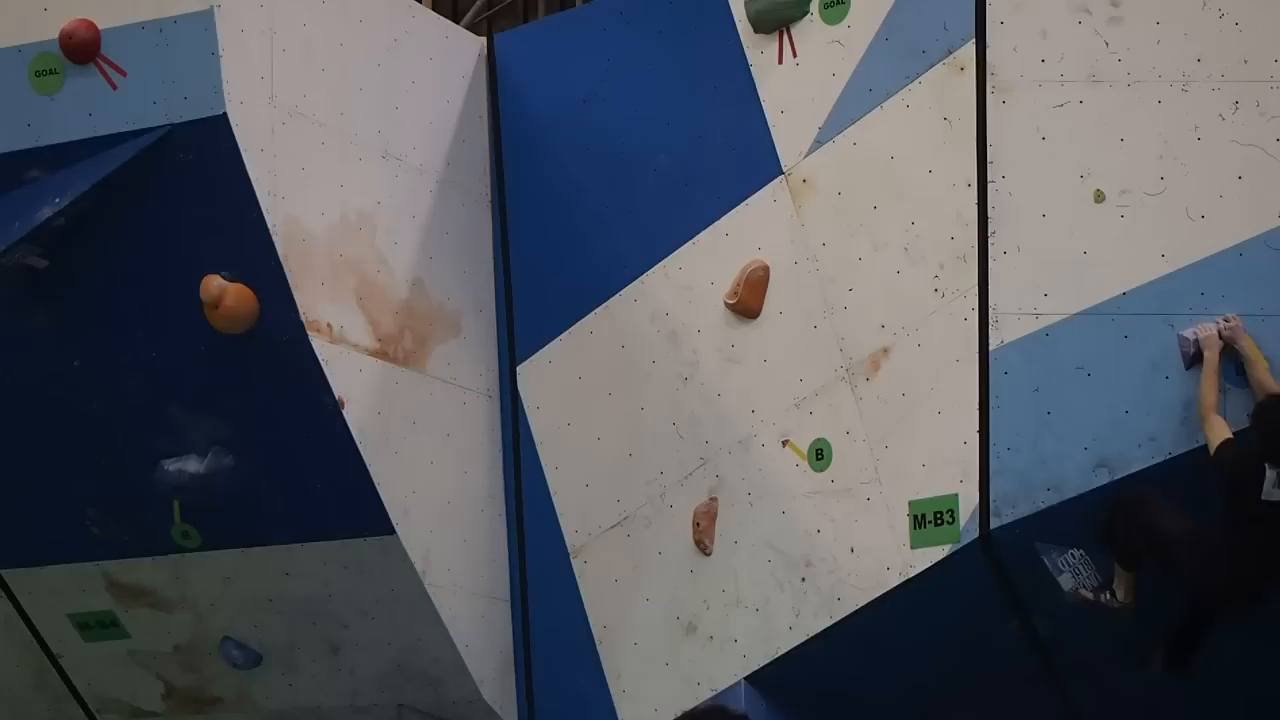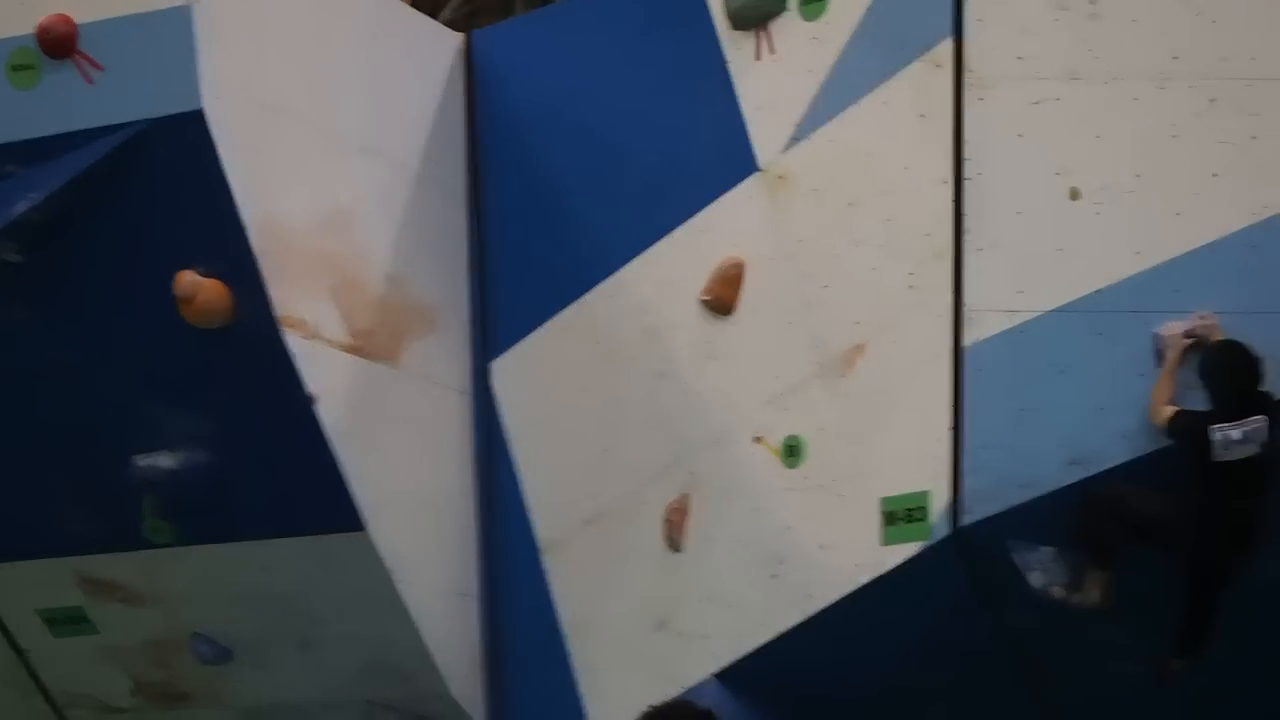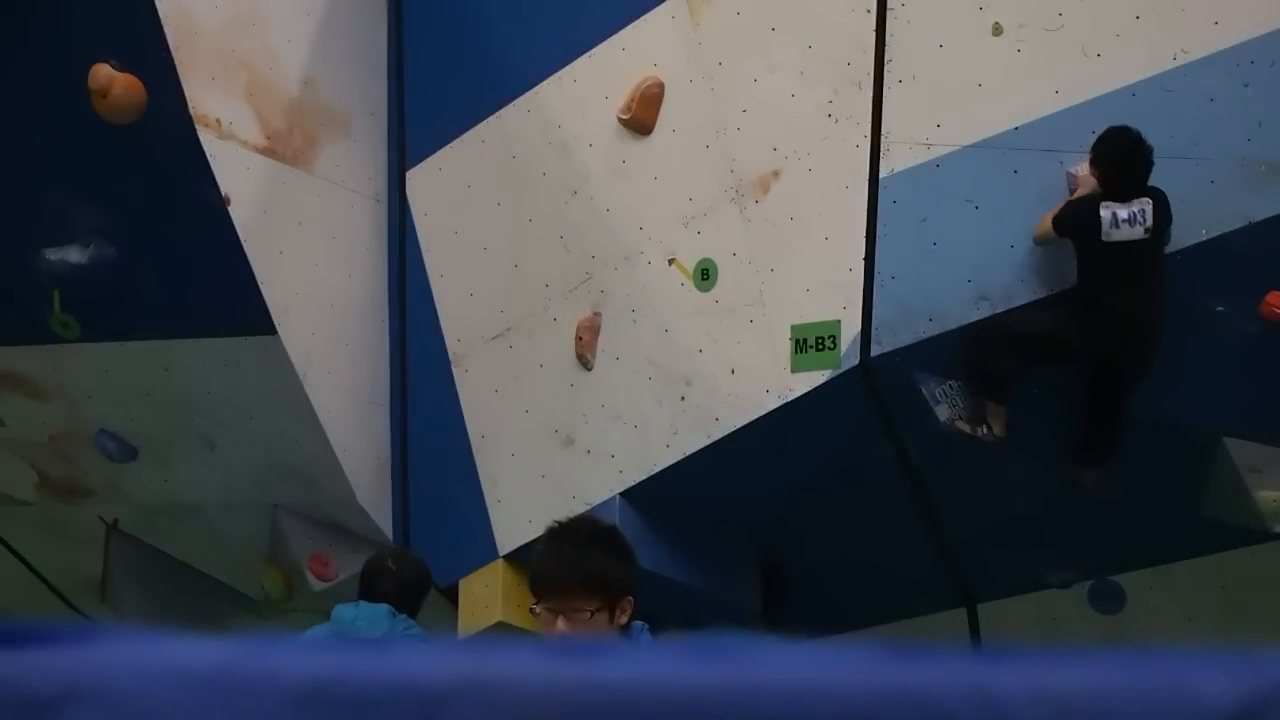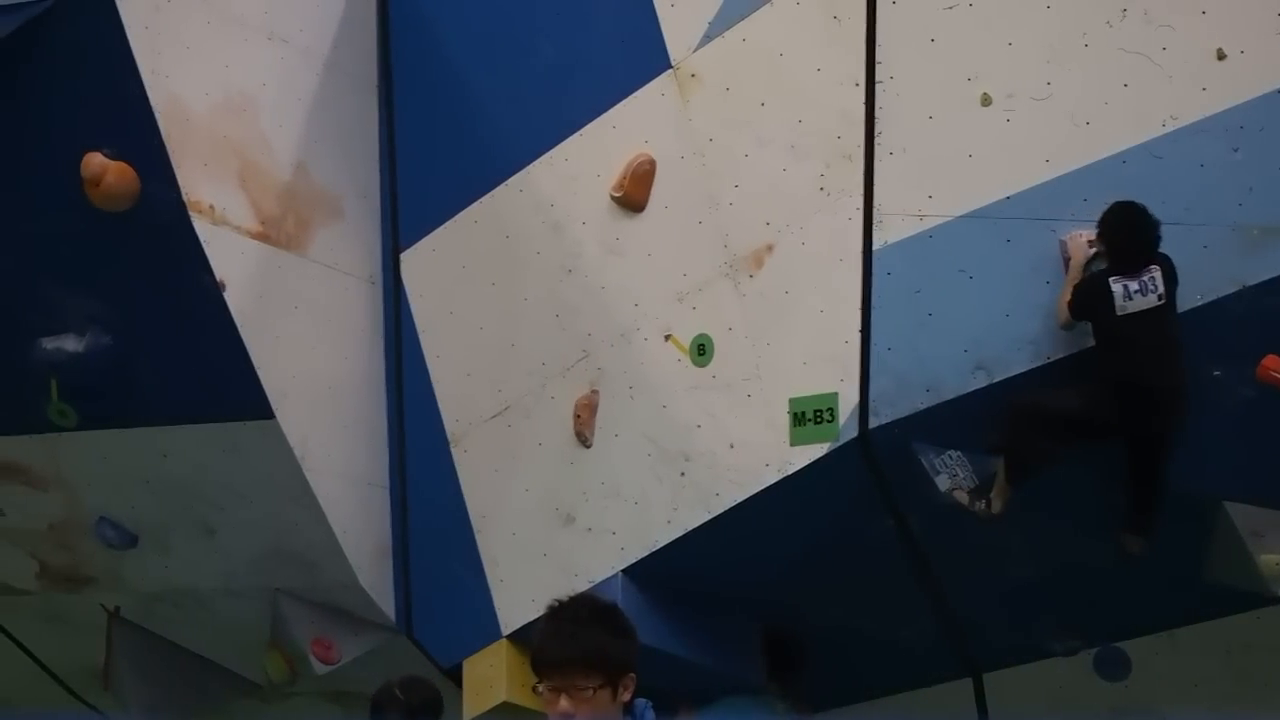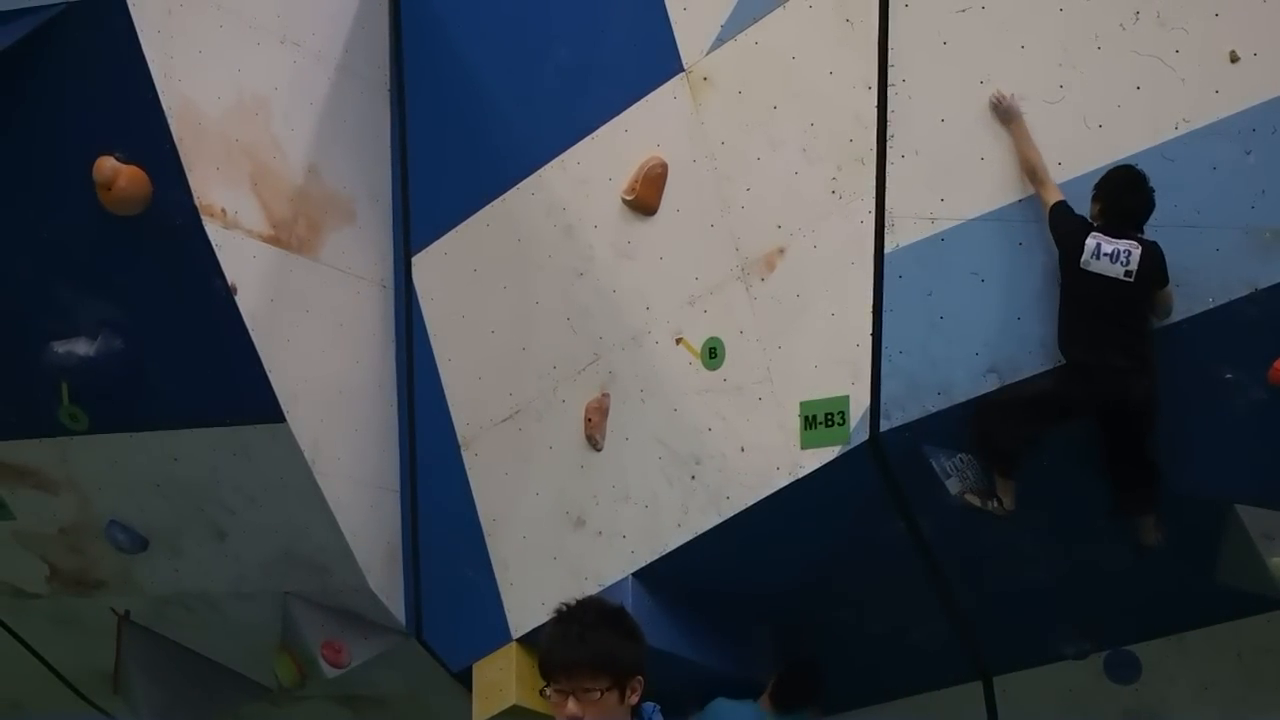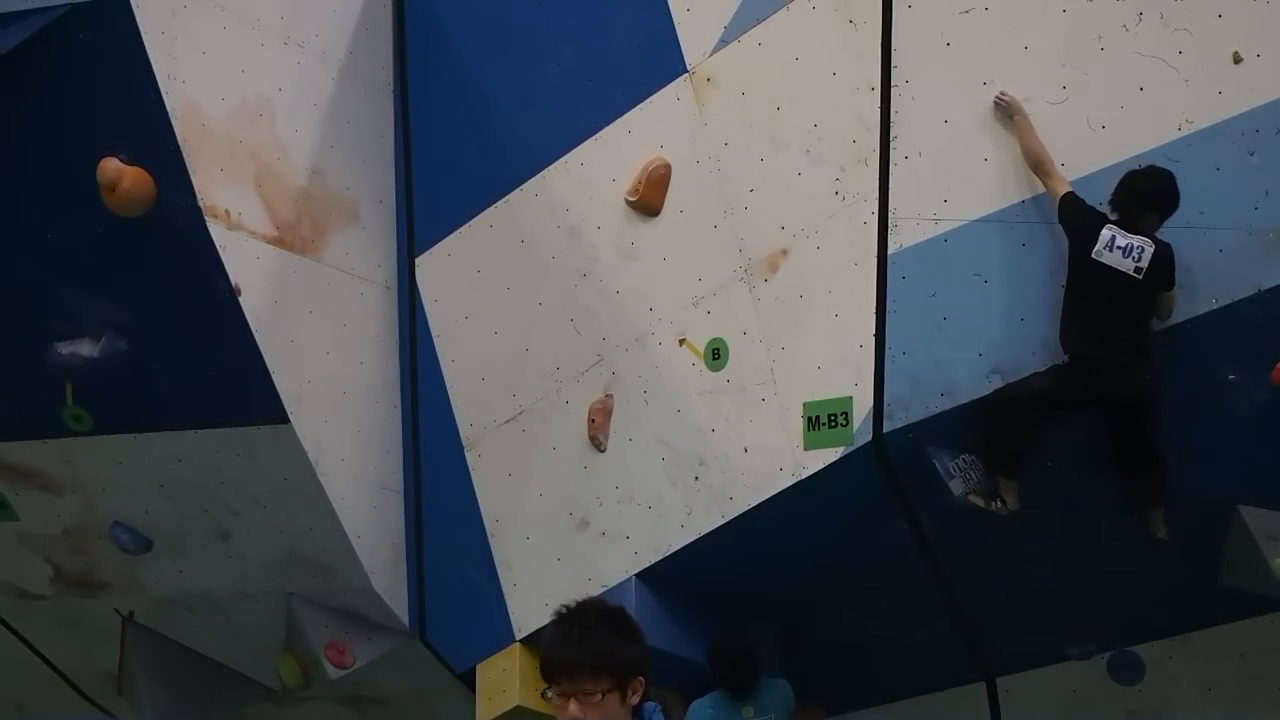
dt=0.7s
person 1, frame 1
left shoulder: (1242, 464)
left elbow: (1208, 412)
left wrist: (1212, 354)
right wrist: (1243, 343)
left hip: (1216, 569)
left knee: (1132, 506)
right knee: (1205, 607)
left ankle: (1122, 592)
right ankle: (1173, 659)
person 1, frame 2
left shoulder: (1198, 428)
right shoulder: (1267, 412)
left elbow: (1158, 411)
right elbow: (1245, 376)
left wrist: (1173, 356)
right wrist: (1218, 342)
left hip: (1194, 526)
right hip: (1240, 536)
left knee: (1102, 506)
right knee: (1205, 590)
left ankle: (1095, 592)
right ankle: (1182, 657)
person 1, frame 3
left shoulder: (1086, 210)
right shoulder: (1158, 202)
left elbow: (1040, 235)
left hip: (1087, 329)
right hip: (1138, 339)
left knee: (992, 339)
right knee: (1106, 402)
left ankle: (996, 425)
right ankle: (1089, 466)
person 1, frame 4
left shoulder: (1095, 287)
right shoulder: (1164, 268)
left elbow: (1064, 319)
left wrist: (1076, 263)
right wrist: (1118, 248)
left hip: (1115, 402)
right hip: (1167, 403)
left knee: (1025, 417)
right knee: (1148, 471)
left ankle: (997, 501)
right ankle: (1137, 535)
person 1, frame 5
left shoulder: (1074, 236)
right shoulder: (1150, 255)
left elbow: (1038, 177)
right elbow: (1164, 310)
left wrist: (1015, 122)
left hip: (1081, 378)
right hip: (1135, 383)
left knee: (996, 413)
right knee: (1133, 455)
left ankle: (1004, 499)
right ankle: (1148, 527)
person 1, frame 6
left shoulder: (1088, 227)
right shoulder: (1161, 255)
left elbow: (1045, 170)
right elbow: (1164, 313)
left wrist: (1019, 117)
left hip: (1084, 371)
right hip: (1136, 376)
left knee: (998, 412)
right knee: (1140, 451)
left ankle: (1008, 498)
right ankle: (1157, 526)
